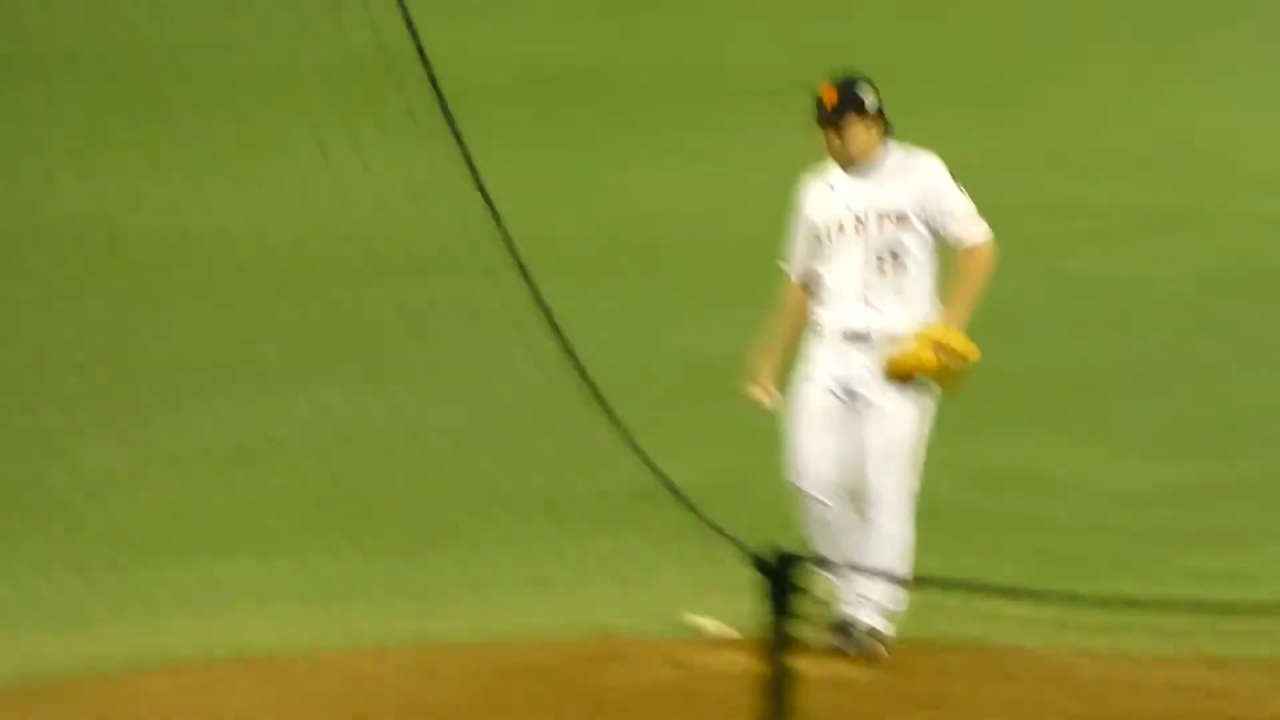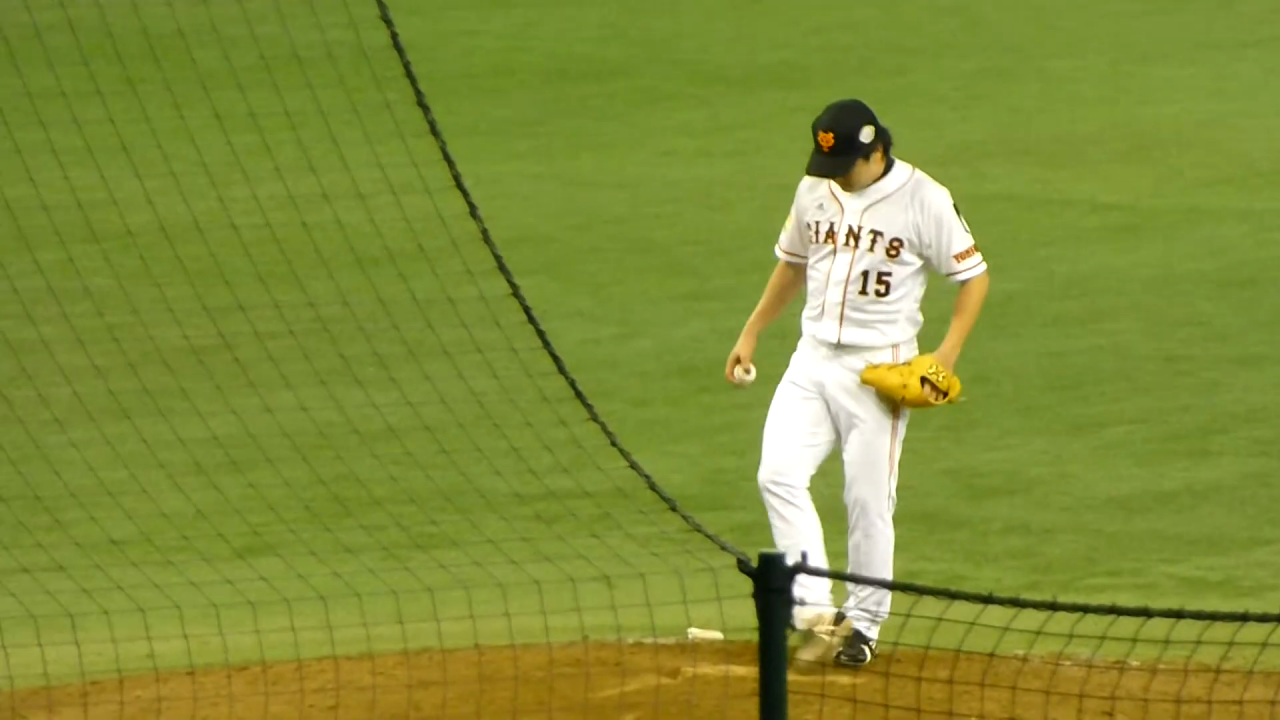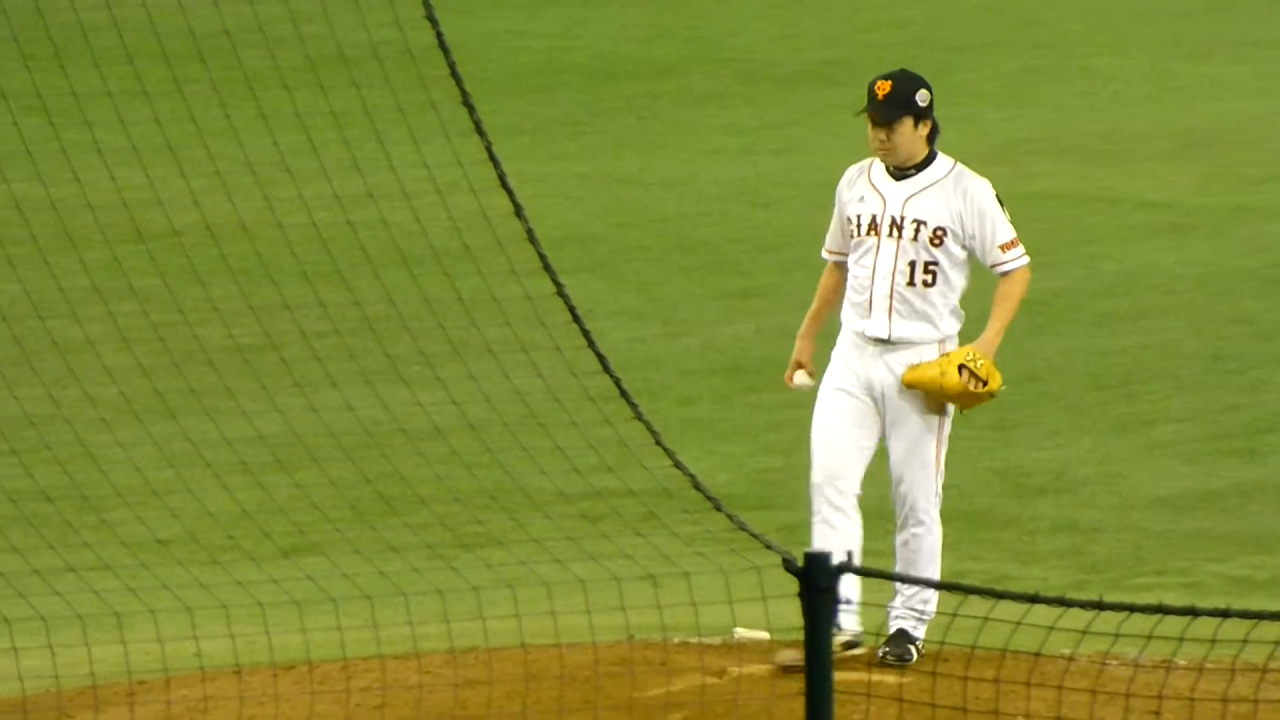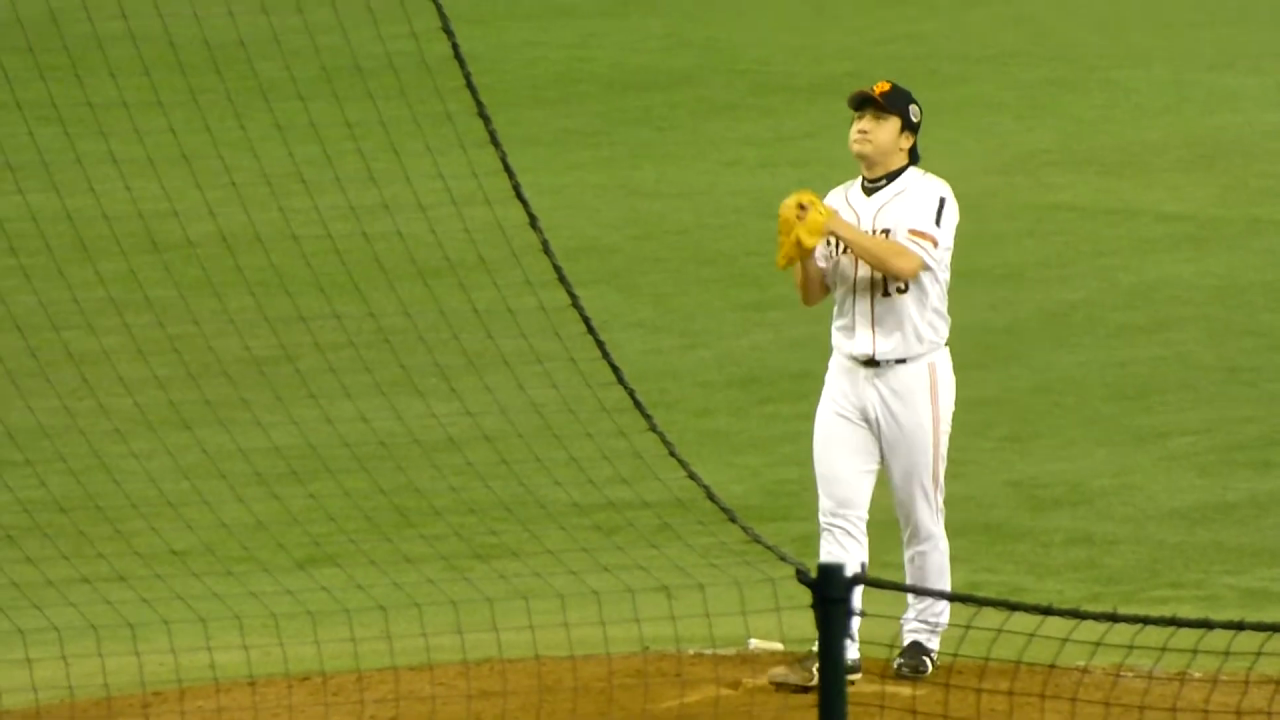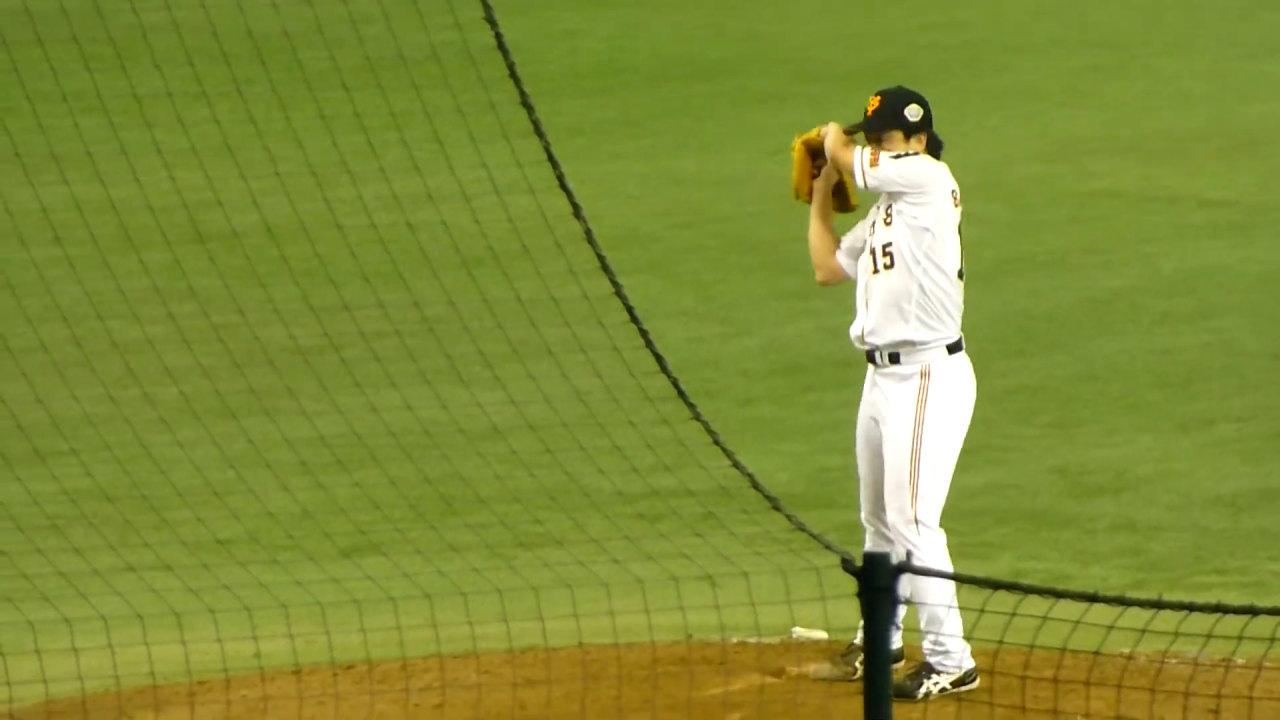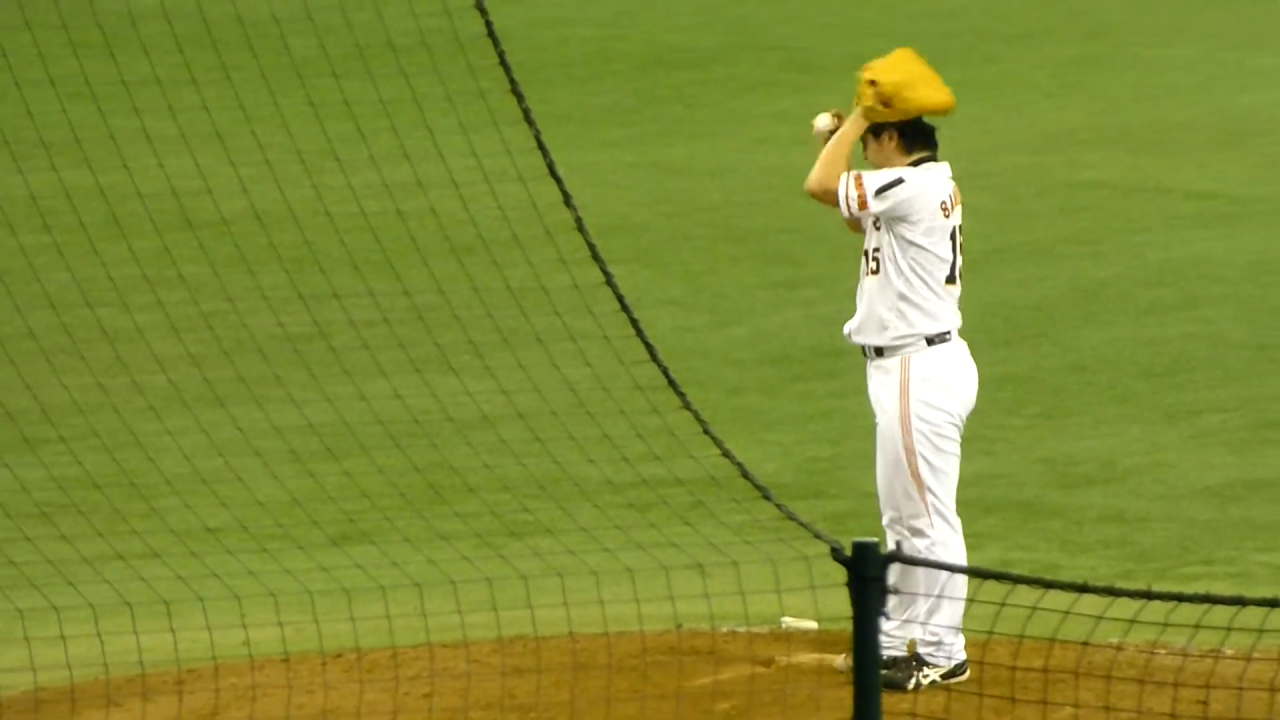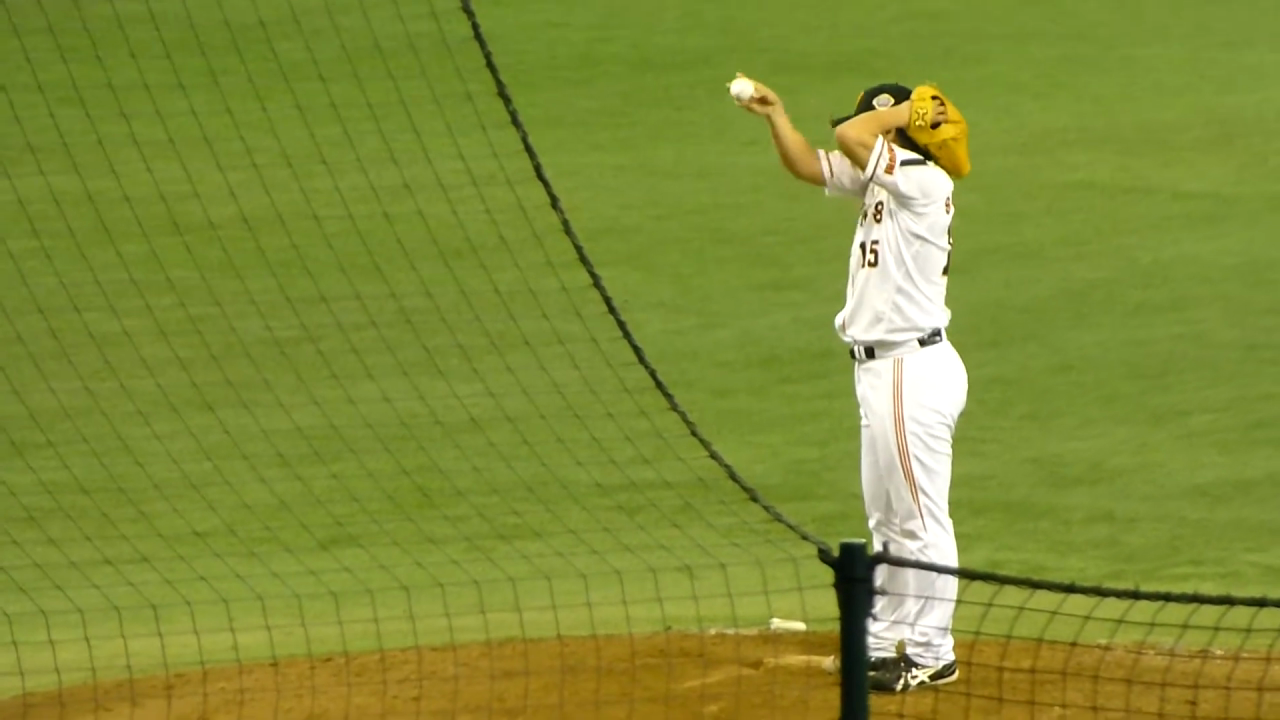
dt=0.7s
person 1, frame 1
left shoulder: (921, 175)
right shoulder: (815, 191)
left elbow: (978, 246)
right elbow: (802, 280)
left wrist: (949, 326)
right wrist: (770, 357)
left hip: (899, 358)
right hip: (830, 353)
left knee: (886, 491)
right knee: (814, 481)
left ankle: (876, 611)
right ankle: (852, 591)
person 1, frame 2
left shoulder: (924, 199)
right shoulder: (813, 189)
left elbow: (974, 276)
left wrist: (948, 354)
right wrist: (750, 334)
left hip: (879, 368)
right hip: (812, 360)
left knee: (868, 503)
right knee: (779, 478)
left ankle: (863, 623)
right ankle: (820, 614)
person 1, frame 3
left shoulder: (968, 191)
right shoulder: (854, 181)
left elbow: (1015, 270)
left wrist: (987, 342)
right wrist: (806, 335)
left hip: (925, 363)
right hip: (854, 357)
left knee: (917, 501)
right knee: (830, 484)
left ankle: (909, 625)
right ankle: (841, 626)
person 1, frame 4
left shoulder: (930, 195)
right shoulder: (836, 202)
left elbow: (905, 264)
right elbow: (811, 293)
left wrist: (836, 226)
right wrist: (802, 250)
left hip: (914, 377)
right hip: (847, 377)
left knee: (920, 518)
right knee: (839, 515)
left ankle: (922, 635)
right ankle: (839, 648)
person 1, frame 5
left shoulder: (928, 177)
right shoulder: (884, 209)
left elbow: (841, 151)
right elbow: (827, 269)
left wrist: (832, 137)
right wrist: (821, 194)
left hip: (929, 380)
right hip: (884, 377)
left knee: (911, 522)
right knee: (879, 517)
left ankle: (951, 661)
right ankle: (881, 639)
person 1, frame 6
left shoulder: (912, 186)
right shoulder: (918, 185)
left elbow: (818, 185)
right elbow: (850, 202)
left wrist: (861, 116)
right wrist: (846, 135)
left hip: (921, 370)
right hip: (907, 369)
left knee: (928, 517)
right knee: (902, 518)
left ankle: (944, 652)
right ankle: (897, 641)
person 1, frame 7
left shoulder: (925, 180)
right shoulder: (880, 179)
left elbow: (849, 135)
right elbow: (809, 166)
left wrist: (913, 111)
right wrist: (774, 112)
left hip: (912, 371)
right hip: (880, 370)
left knee: (919, 519)
right knee: (888, 519)
left ankle: (931, 654)
right ankle: (882, 642)
